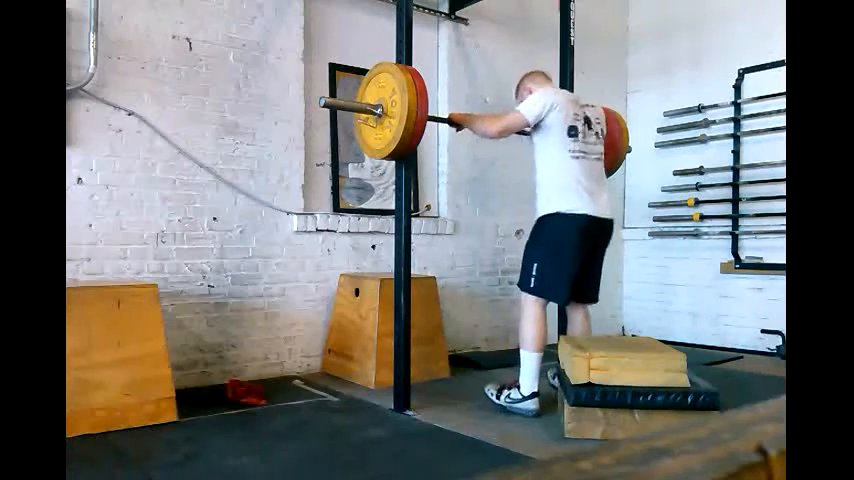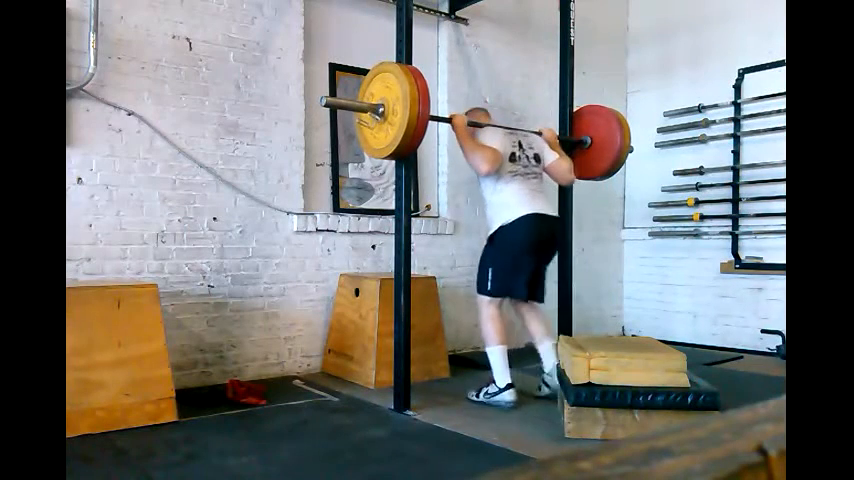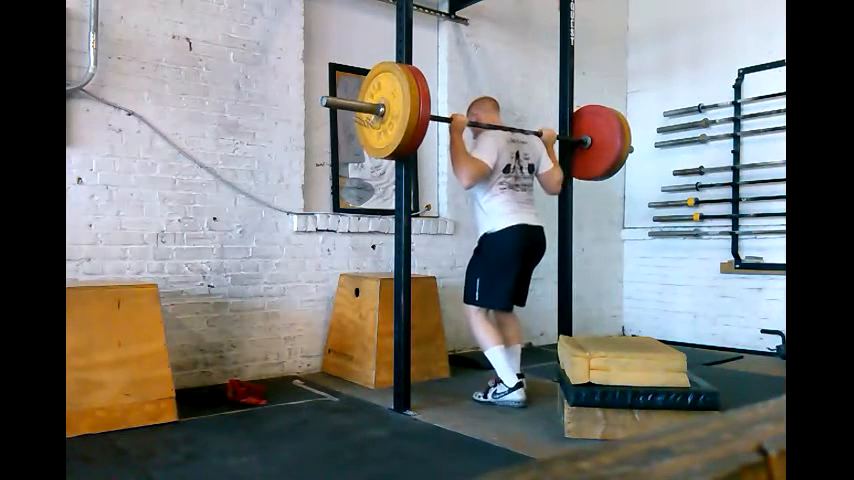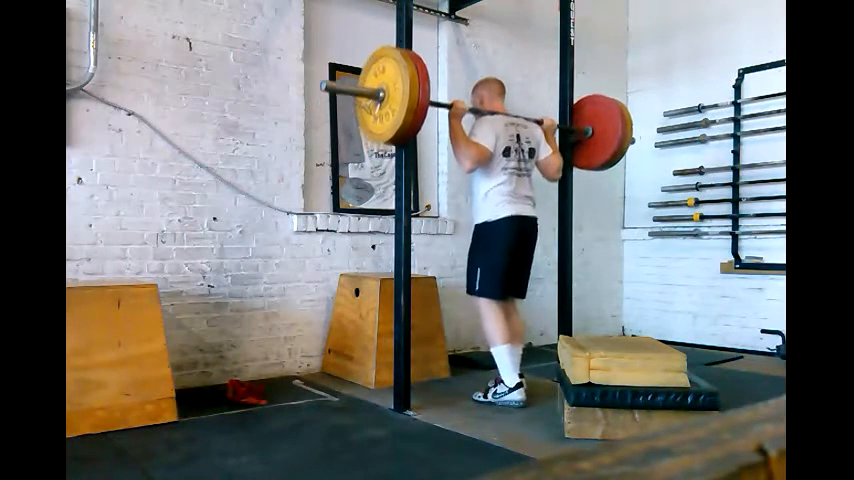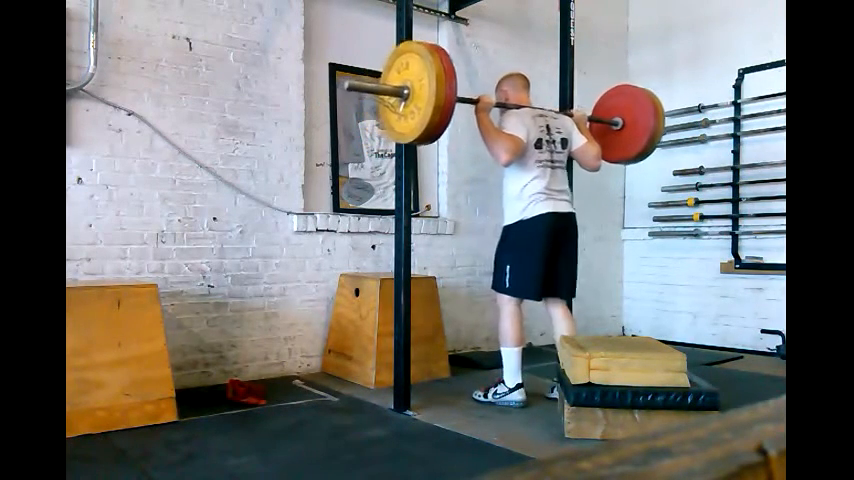
dt=1s
person 1, frame 1
left shoulder: (547, 97)
right shoulder: (592, 111)
left elbow: (495, 128)
left wrist: (462, 118)
left hip: (564, 217)
right hip: (600, 219)
left knee: (533, 299)
right knee: (577, 303)
left ankle: (525, 391)
person 1, frame 2
left shoulder: (487, 134)
right shoulder: (532, 139)
left elbow: (486, 166)
right elbow: (567, 175)
left wrist: (459, 130)
right wrist: (553, 142)
left hip: (517, 226)
right hip: (548, 225)
left knee: (489, 302)
right knee: (525, 302)
left ankle: (502, 386)
right ankle: (554, 374)
person 1, frame 3
left shoulder: (489, 140)
right shoulder: (532, 142)
left elbow: (467, 178)
right elbow: (554, 185)
left wrist: (456, 132)
right wrist: (549, 145)
left hip: (504, 237)
right hip: (534, 235)
left knee: (476, 310)
right knee: (502, 307)
left ankle: (509, 386)
right ankle: (514, 376)
person 1, frame 4
left shoulder: (488, 124)
right shoulder: (531, 128)
left elbow: (469, 161)
right elbow: (554, 171)
left wrist: (455, 119)
right wrist: (550, 134)
left hip: (497, 222)
right hip: (525, 222)
left knee: (488, 302)
right knee: (507, 301)
left ankle: (510, 385)
right ankle: (512, 376)
person 1, frame 5
left shoulder: (515, 117)
right shoulder: (562, 121)
left elbow: (505, 155)
right elbow: (593, 161)
left wrist: (482, 114)
right wrist: (582, 125)
left hip: (530, 219)
right hip: (563, 218)
left knee: (508, 300)
right knee: (557, 301)
left ankle: (511, 386)
